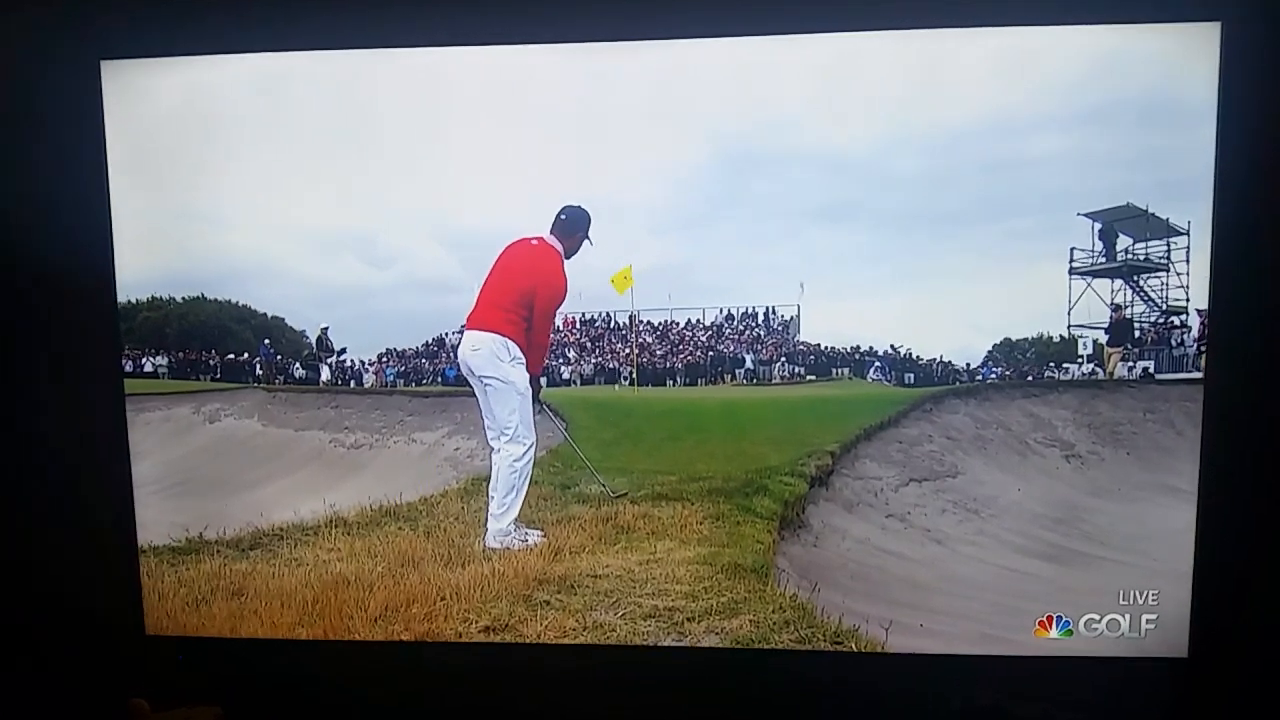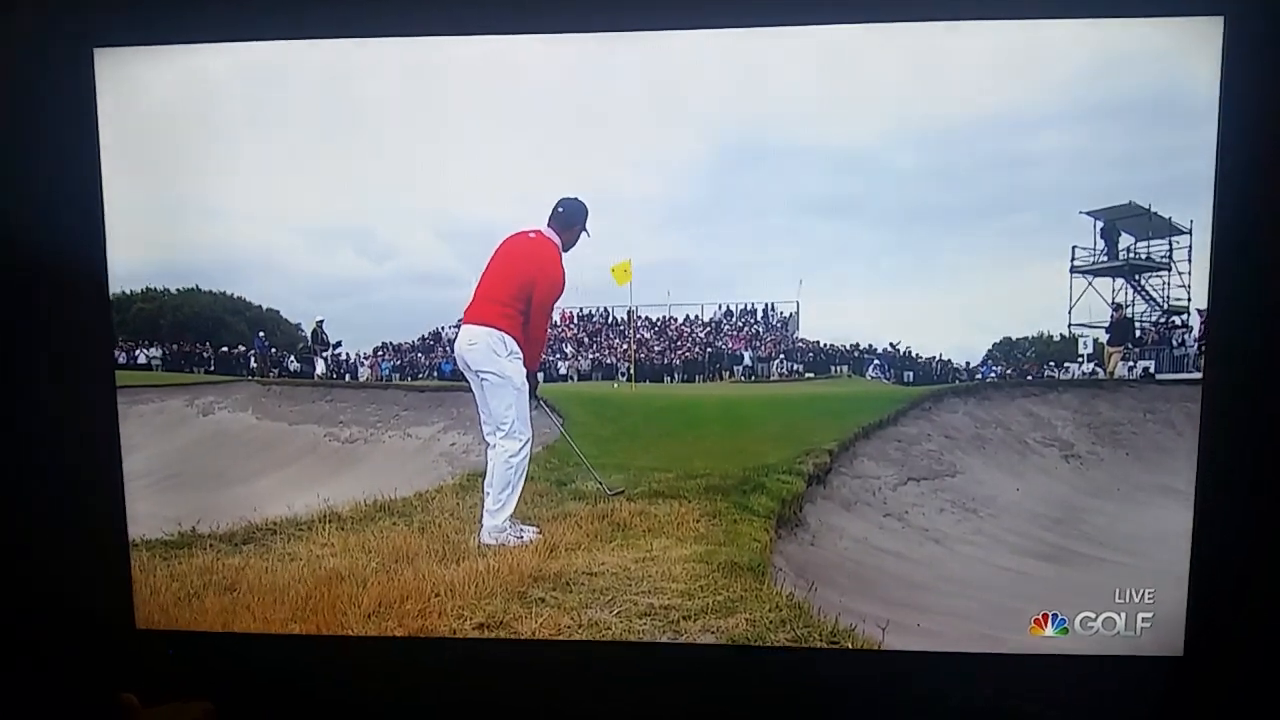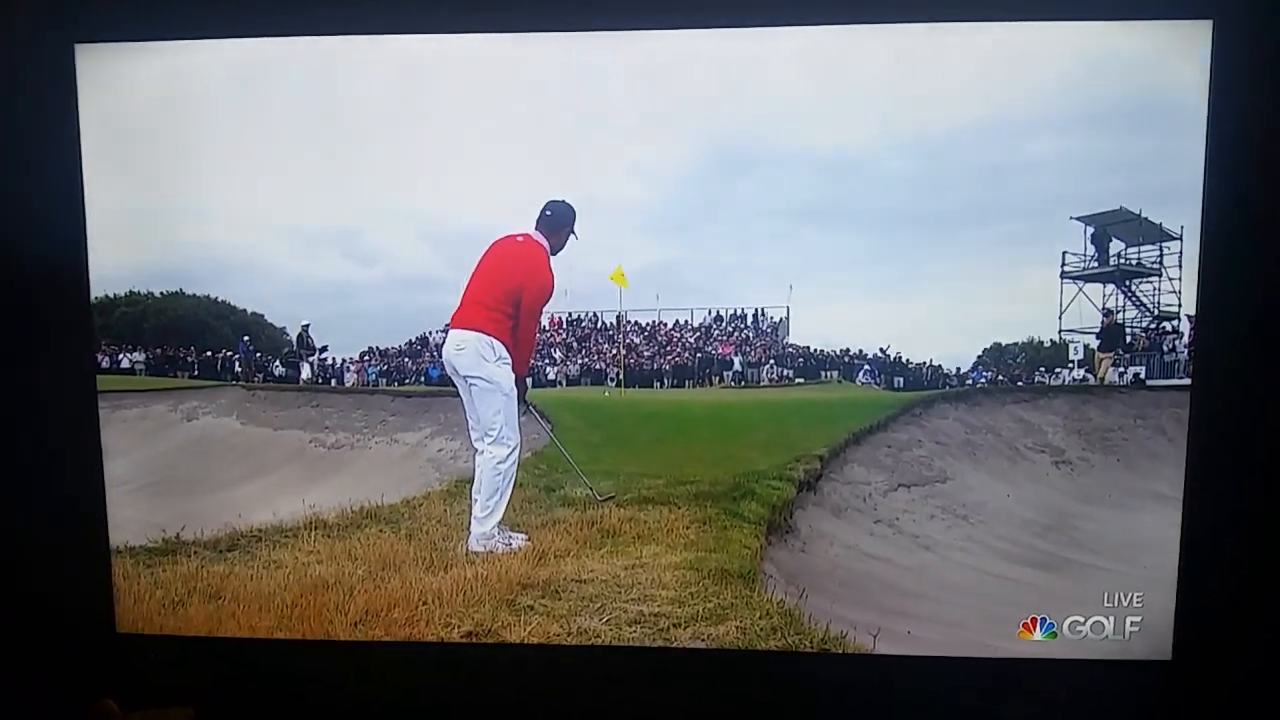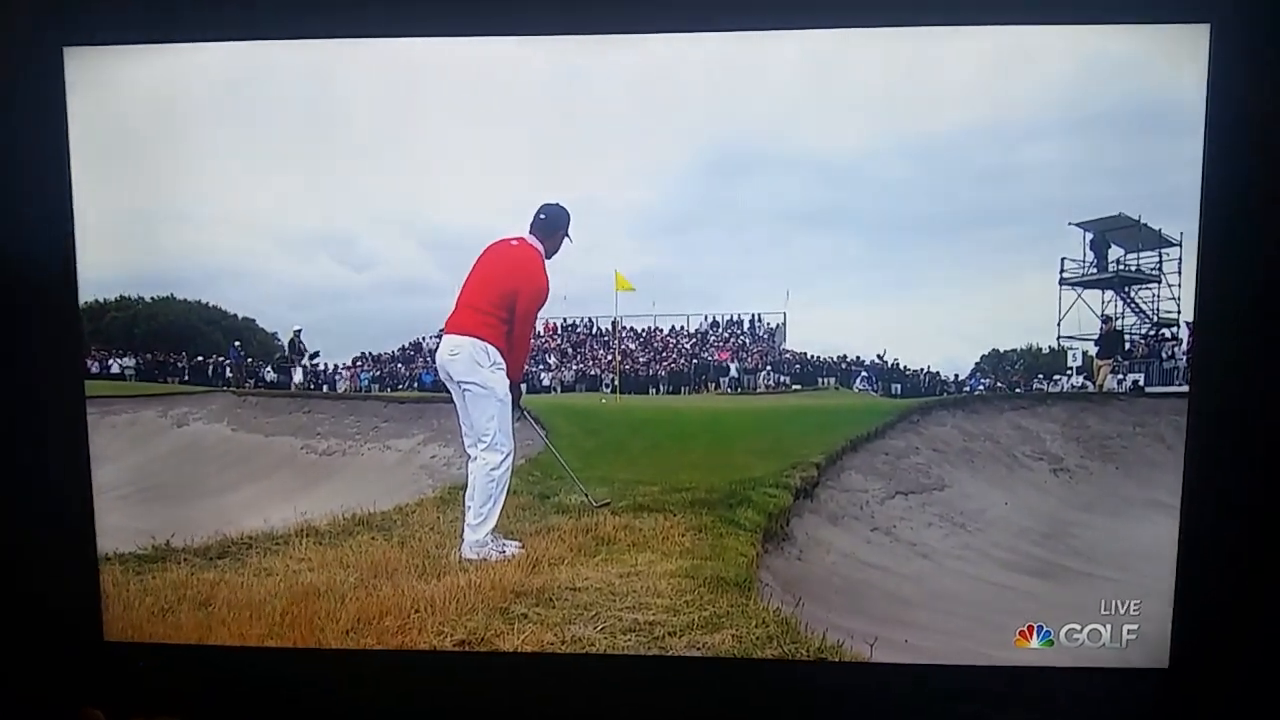
dt=0.2s
person 1, frame 1
left shoulder: (520, 246)
right shoulder: (553, 275)
right elbow: (539, 332)
left wrist: (527, 374)
right wrist: (533, 377)
left hip: (471, 343)
right hip: (498, 349)
left knee: (503, 441)
right knee: (519, 442)
left ankle: (501, 523)
right ankle: (500, 531)
person 1, frame 2
left shoulder: (518, 240)
right shoulder: (551, 268)
right elbow: (537, 325)
left wrist: (524, 369)
right wrist: (531, 371)
left hip: (468, 338)
right hip: (495, 344)
left knee: (499, 437)
right knee: (515, 437)
left ankle: (497, 519)
right ankle: (495, 527)
person 1, frame 3
left shoulder: (506, 243)
right shoulder: (540, 272)
right elbow: (525, 329)
left wrist: (513, 373)
right wrist: (520, 376)
left hip: (456, 343)
right hip: (484, 349)
left knee: (487, 443)
right knee: (503, 443)
left ankle: (485, 526)
right ankle: (484, 535)
person 1, frame 4
left shoulder: (500, 247)
right shoulder: (535, 276)
right elbow: (520, 334)
left wrist: (507, 378)
right wrist: (514, 381)
left hip: (450, 348)
right hip: (478, 354)
left knee: (481, 450)
right knee: (496, 450)
left ankle: (479, 533)
right ankle: (476, 542)
